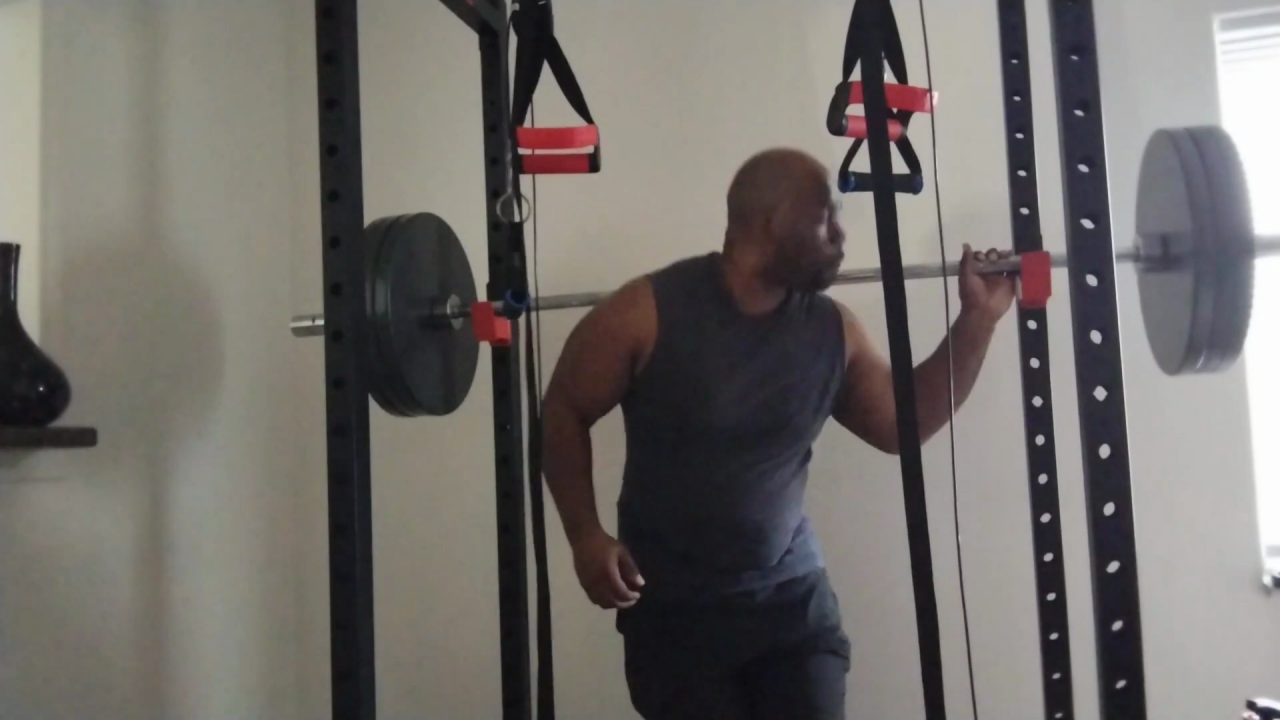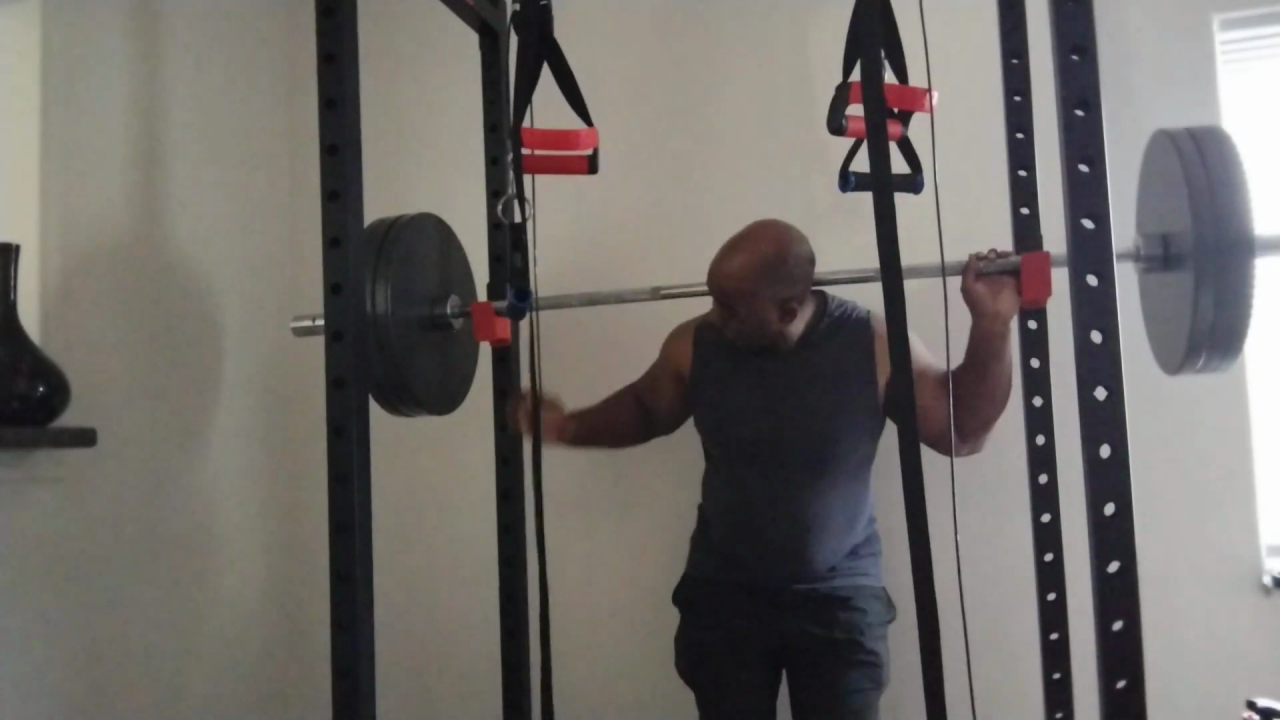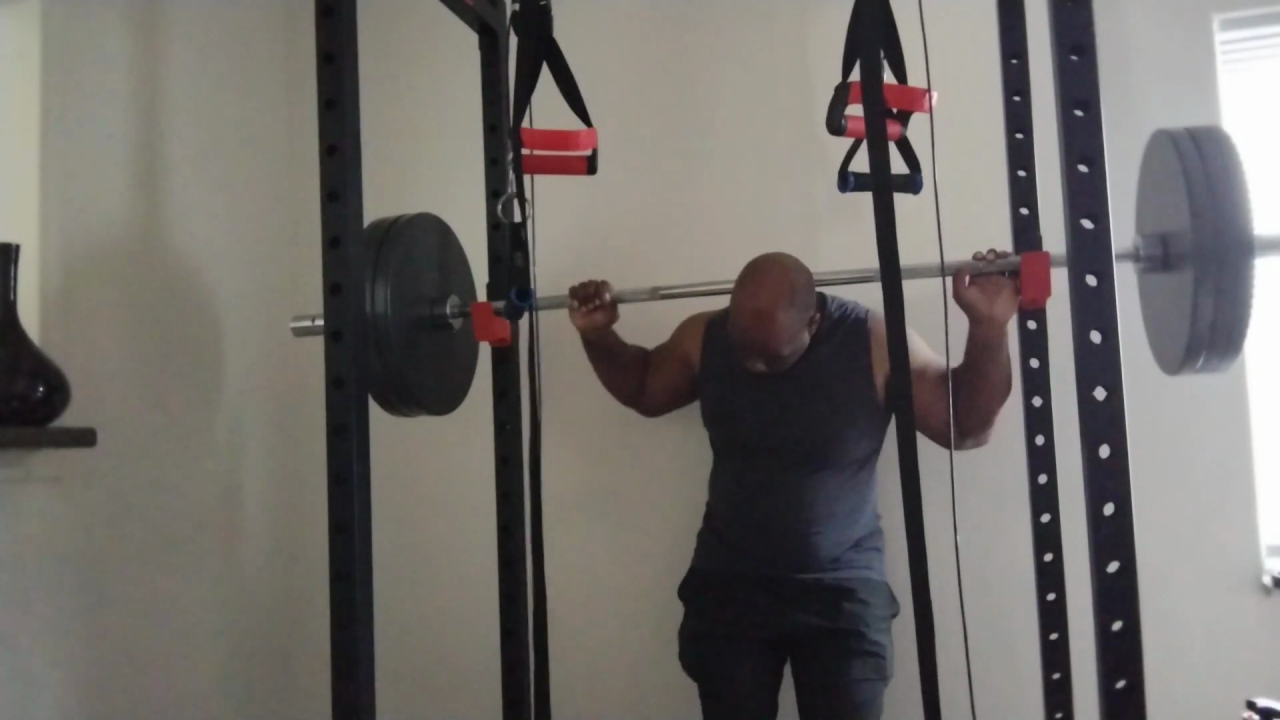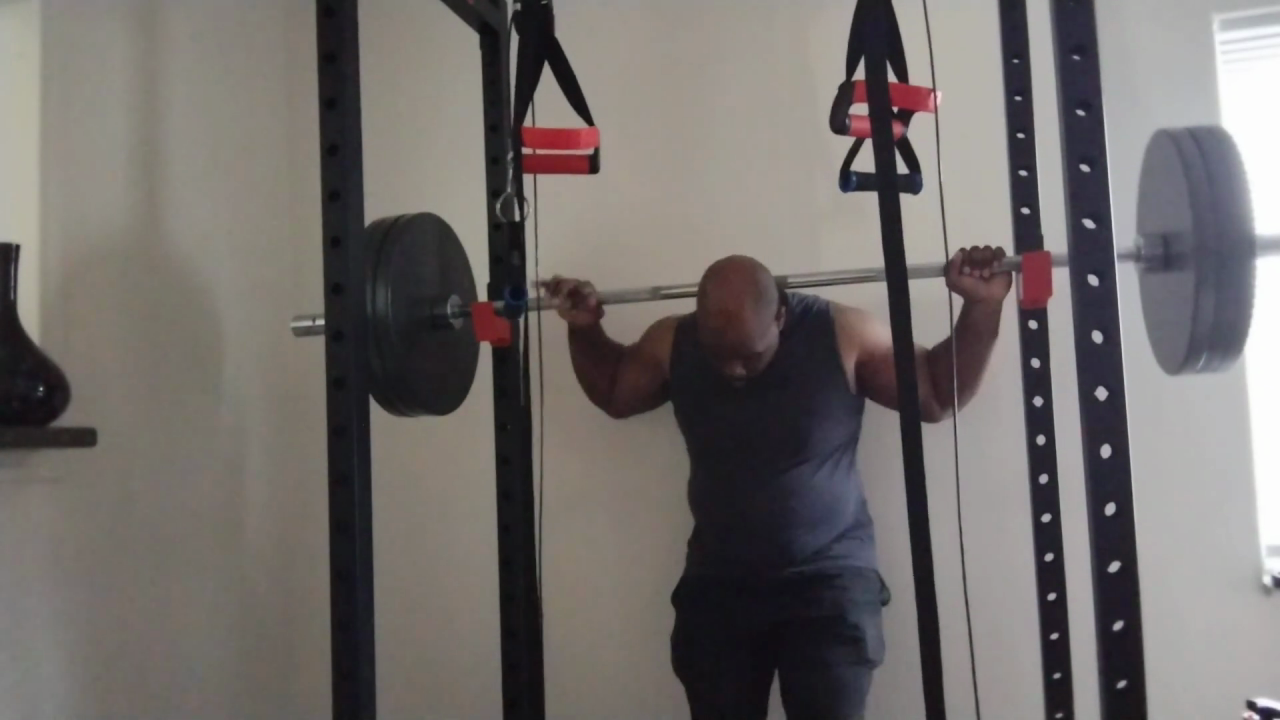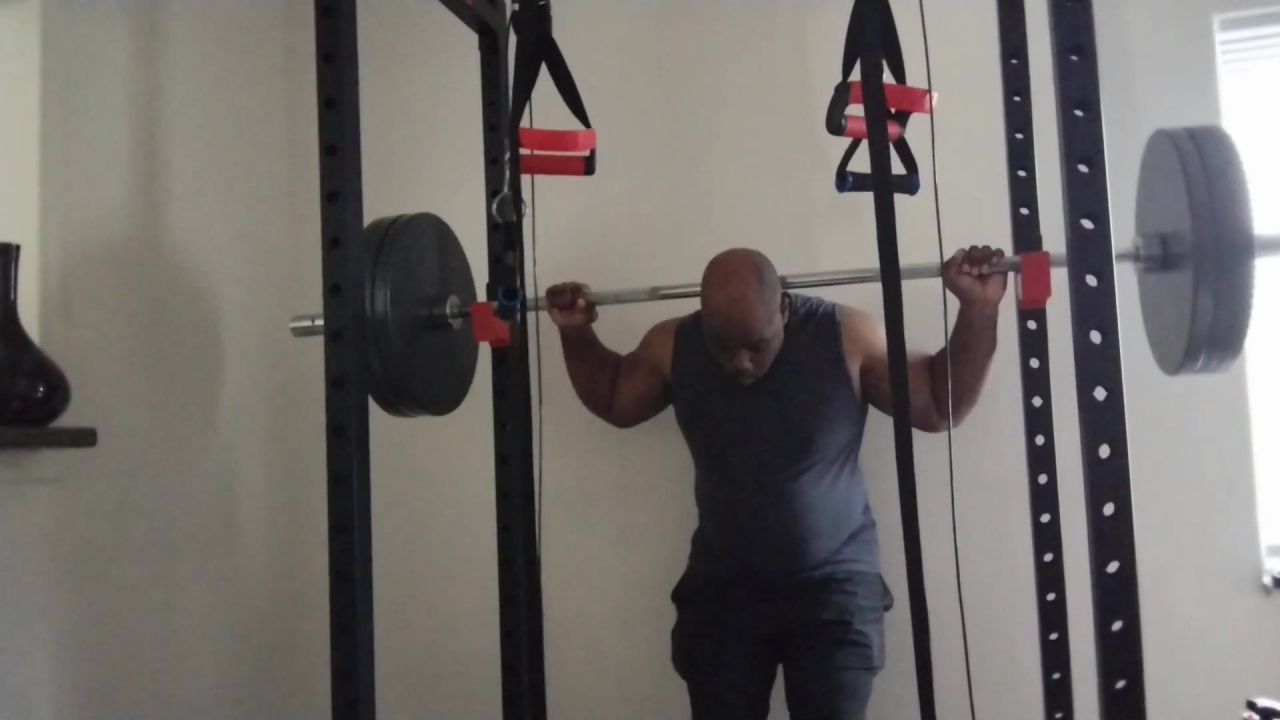
dt=1s
person 1, frame 1
left shoulder: (834, 329)
right shoulder: (646, 313)
left elbow: (901, 423)
right elbow: (563, 413)
left wrist: (977, 318)
right wrist: (586, 535)
left hip: (788, 591)
right hip: (672, 601)
person 1, frame 2
left shoulder: (874, 346)
right shoulder: (695, 344)
left elbow: (962, 430)
right elbow: (647, 408)
left wrist: (991, 325)
right wrist: (568, 427)
left hip: (838, 598)
right hip: (724, 594)
person 1, frame 3
left shoulder: (875, 344)
right shoulder: (704, 339)
left elbow: (966, 426)
right elbow: (644, 390)
left wrist: (988, 326)
right wrist: (597, 336)
left hip: (841, 589)
right hip: (729, 586)
person 1, frame 4
left shoulder: (843, 335)
right shoulder: (674, 343)
left elbow: (940, 396)
right elbow: (614, 391)
left wrist: (981, 307)
right wrist: (584, 329)
left hip: (827, 581)
right hip: (719, 587)
person 1, frame 5
left shoulder: (847, 337)
right shoulder: (673, 346)
left elbow: (941, 406)
right elbow: (614, 401)
left wrist: (978, 309)
right wrist: (576, 334)
left hip: (832, 586)
right hip: (722, 588)
